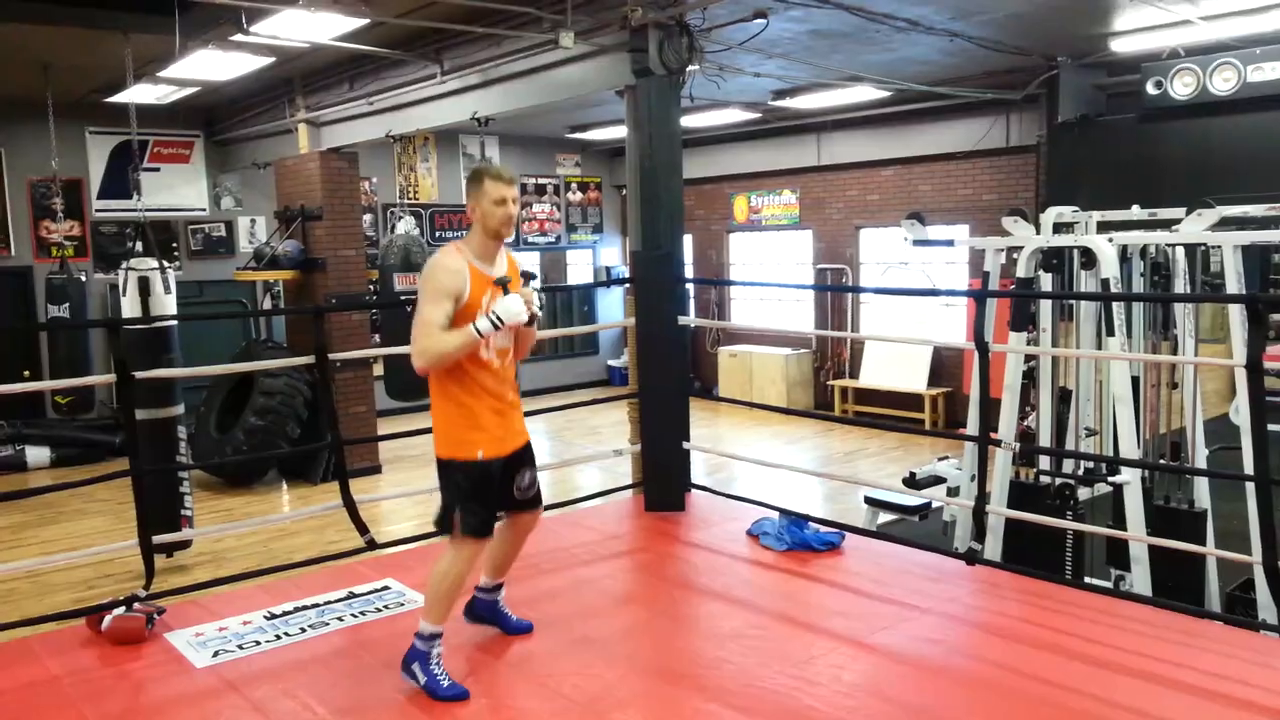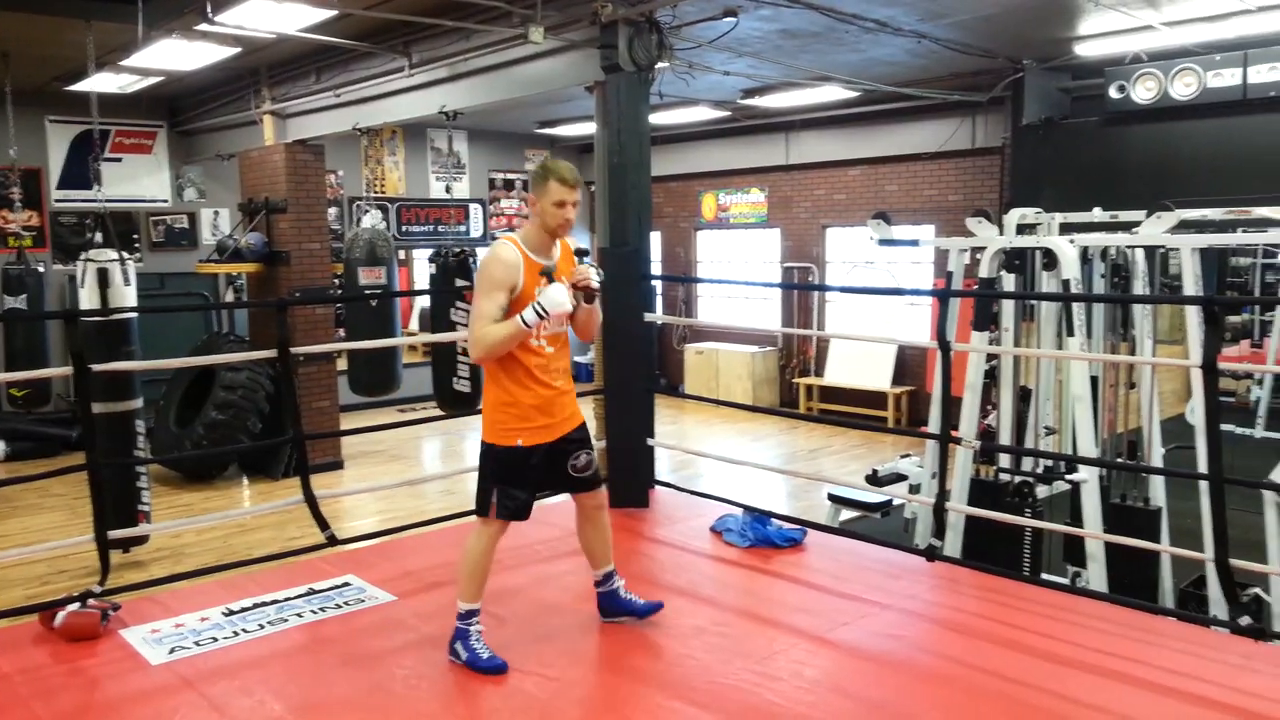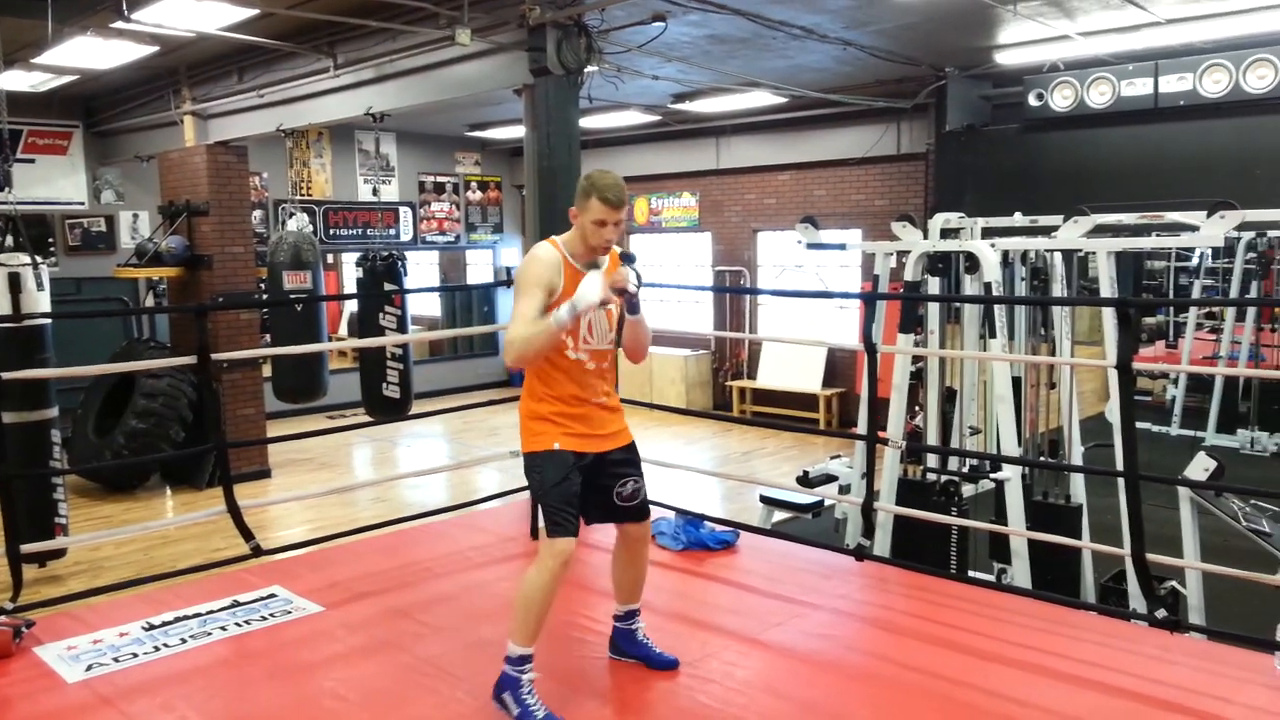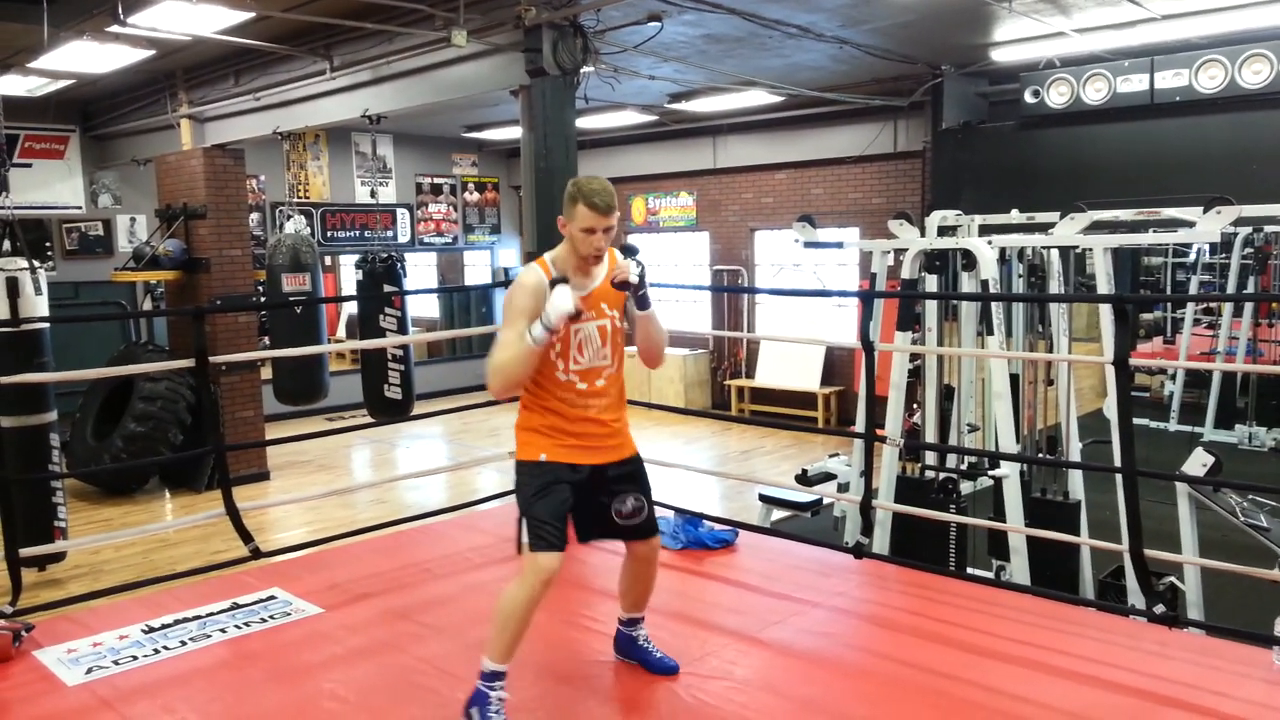
dt=1s
person 1, frame 1
left shoulder: (510, 264)
right shoulder: (447, 268)
right elbow: (423, 357)
left wrist: (527, 316)
right wrist: (489, 321)
left hip: (508, 423)
right hip: (466, 432)
left knee: (524, 515)
right knee: (468, 542)
left ankle: (487, 599)
right ankle: (423, 652)
person 1, frame 2
left shoulder: (569, 252)
right shoulder: (503, 259)
left elbow: (586, 334)
right elbow: (479, 347)
left wrist: (588, 296)
right wrist: (537, 310)
left hip: (561, 409)
right hip: (514, 418)
left knee: (593, 499)
right knee: (495, 523)
left ankle: (609, 594)
right ankle: (465, 630)
person 1, frame 3
left shoulder: (617, 264)
right shoulder: (545, 262)
left elbow: (637, 353)
right elbow: (515, 355)
left wrist: (631, 303)
right wrist: (574, 308)
left hip: (607, 424)
right hip: (553, 430)
left knee: (636, 529)
right knee: (557, 550)
left ankle: (626, 631)
right ankle: (515, 675)
person 1, frame 4
left shoulder: (622, 267)
right shoulder: (532, 284)
left elbow: (654, 357)
right elbow: (498, 383)
left wrist: (639, 298)
right wrist: (550, 321)
left hip: (612, 443)
right hip: (548, 447)
left knee: (647, 545)
right knee: (539, 568)
left ankle: (630, 634)
